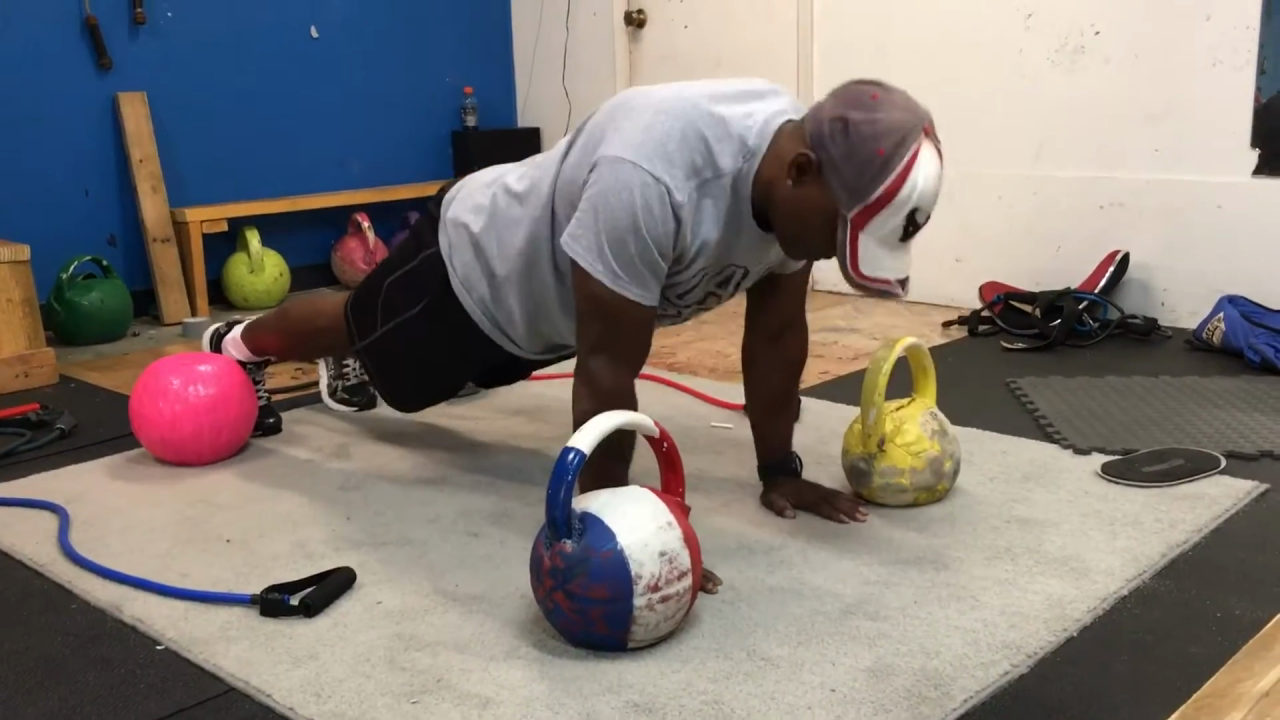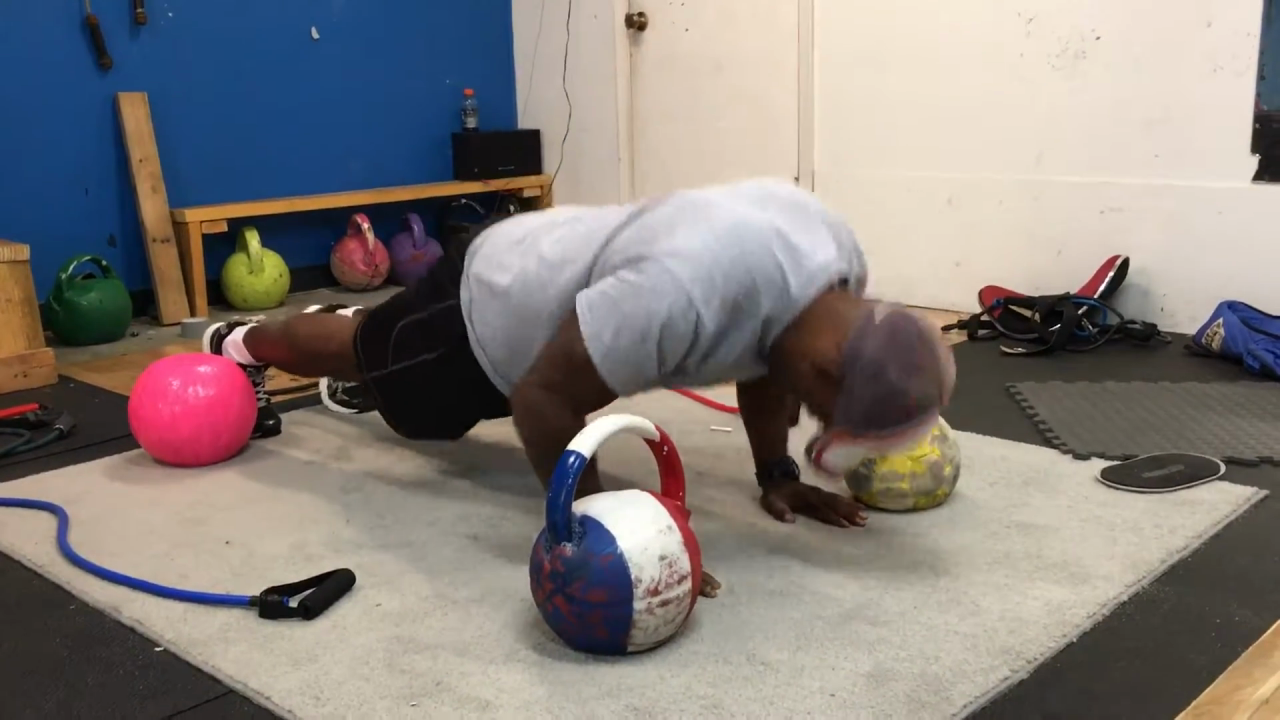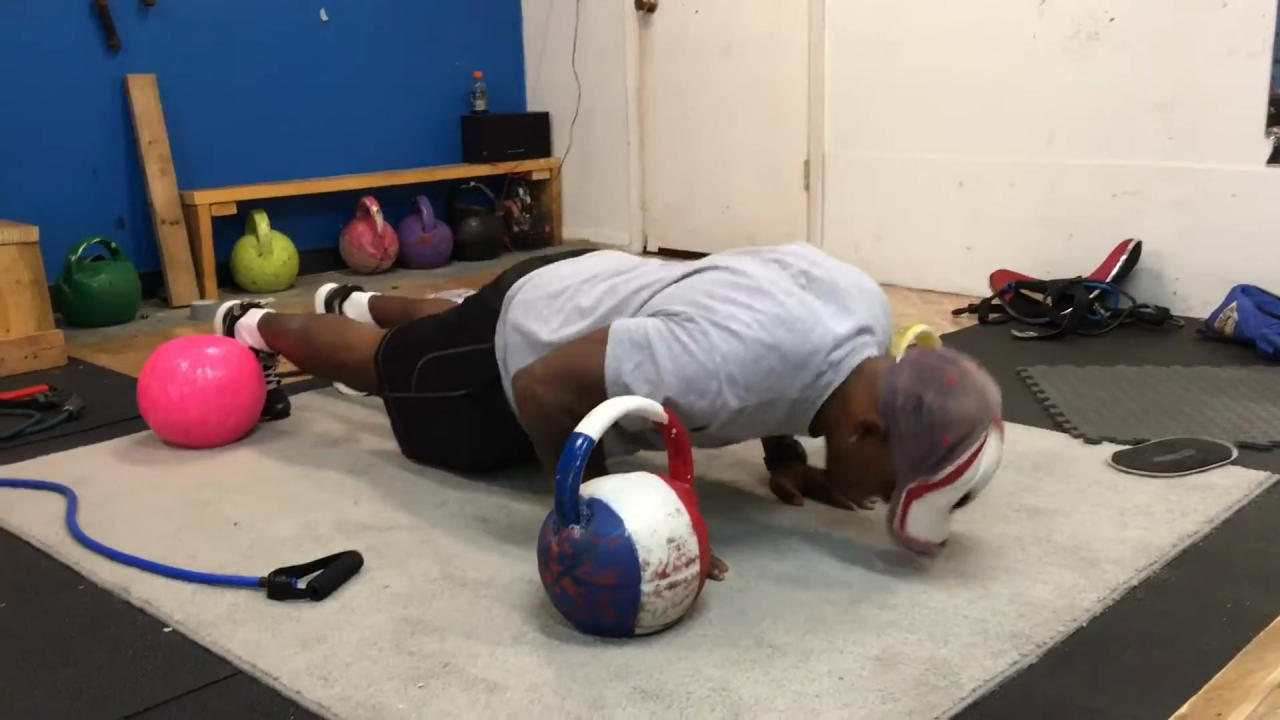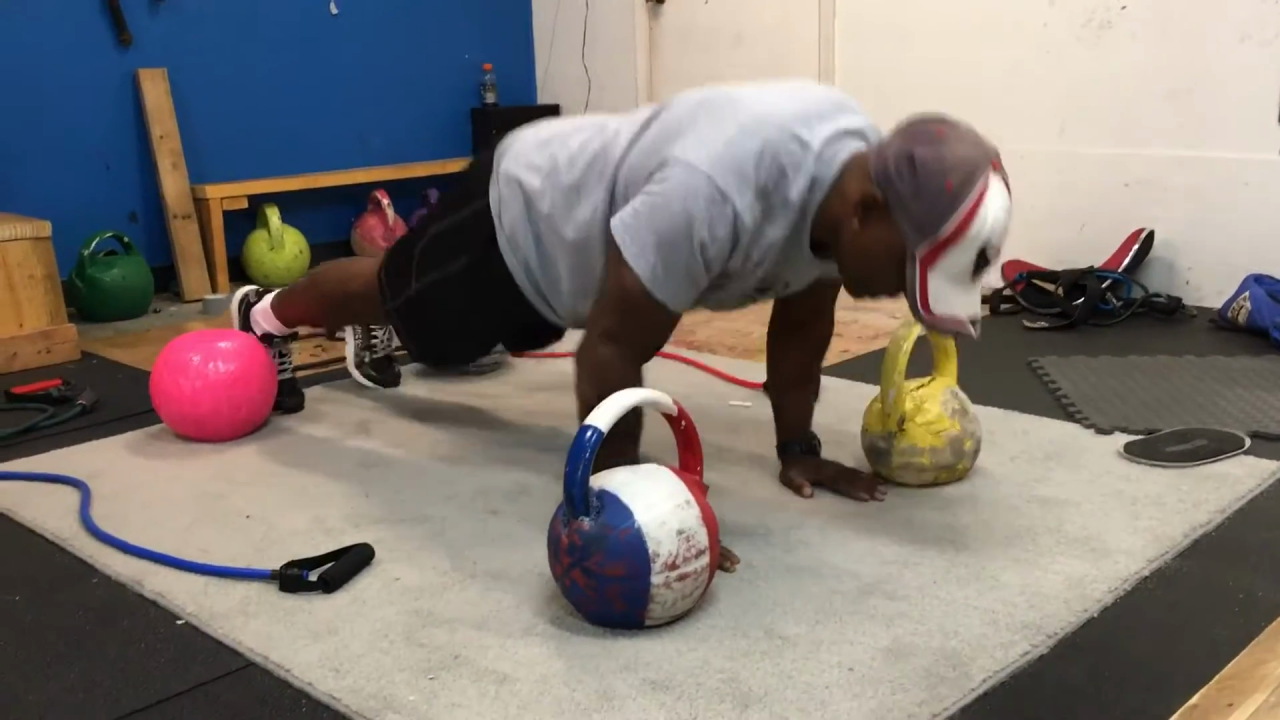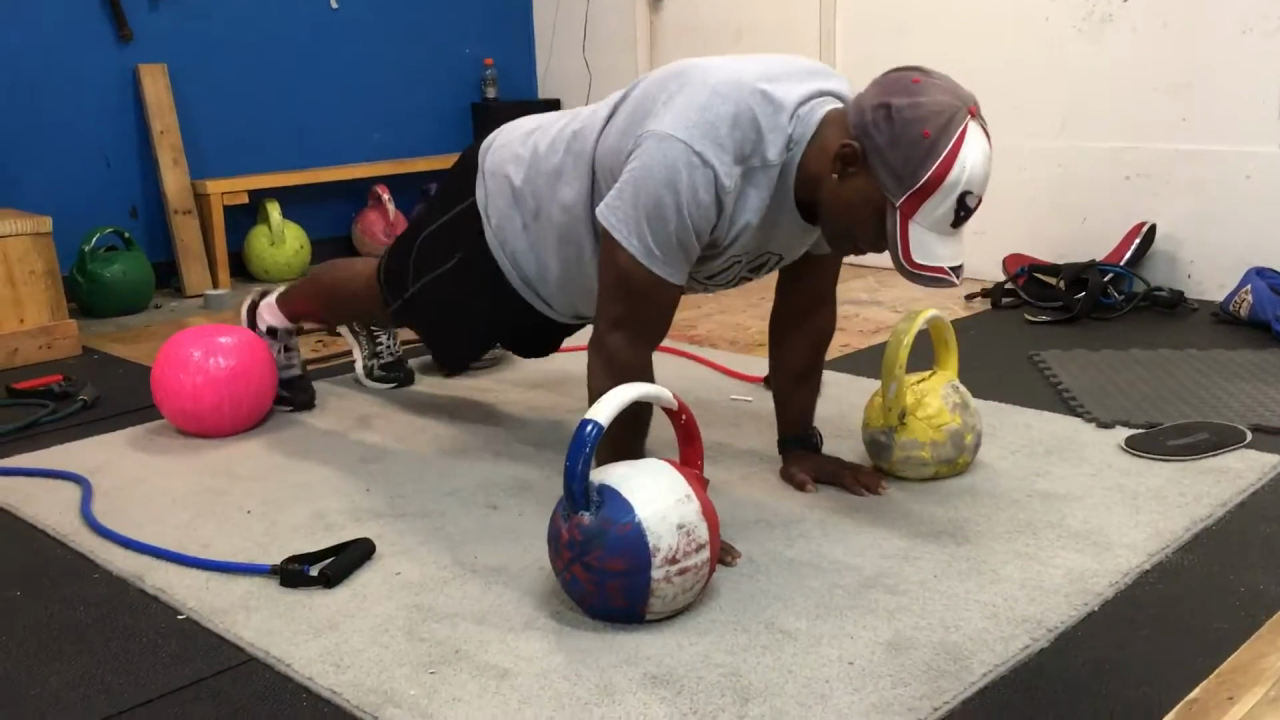
dt=0.4s
person 1, frame 1
left shoulder: (796, 174)
right shoulder: (652, 175)
left elbow: (778, 330)
right elbow: (606, 373)
left wrist: (779, 472)
left hip: (544, 282)
right hip: (475, 260)
right knee: (359, 326)
left ankle: (345, 373)
right ankle: (239, 345)
person 1, frame 2
left shoulder: (836, 263)
right shoulder: (685, 293)
left elbow: (764, 364)
right elbow: (544, 403)
left wrist: (777, 475)
left hip: (562, 279)
right hip: (493, 308)
right knee: (369, 354)
left ankle: (340, 312)
right ankle: (240, 345)
person 1, frame 3
left shoulder: (864, 312)
right shoulder: (727, 363)
right elbow: (541, 389)
left wrist: (783, 453)
left hip: (596, 286)
right hip: (526, 348)
left knee: (449, 324)
right knee: (388, 367)
left ankle: (357, 302)
right ankle: (253, 327)
person 1, frame 4
left shoulder: (858, 172)
right shoulder: (716, 189)
left elbow: (799, 310)
right elbow: (611, 351)
left wrist: (797, 449)
left hip: (593, 210)
right hip: (525, 209)
left knee: (430, 296)
right knee: (391, 295)
left ankle: (365, 341)
right ankle: (266, 311)
person 1, frame 5
left shoulder: (839, 152)
right shoulder: (695, 157)
left elbow: (806, 308)
right elbow: (623, 341)
left wrist: (799, 445)
left hip: (565, 256)
right hip: (508, 209)
left knee: (448, 319)
right knee: (396, 291)
left ankle: (370, 340)
right ankle: (273, 313)
